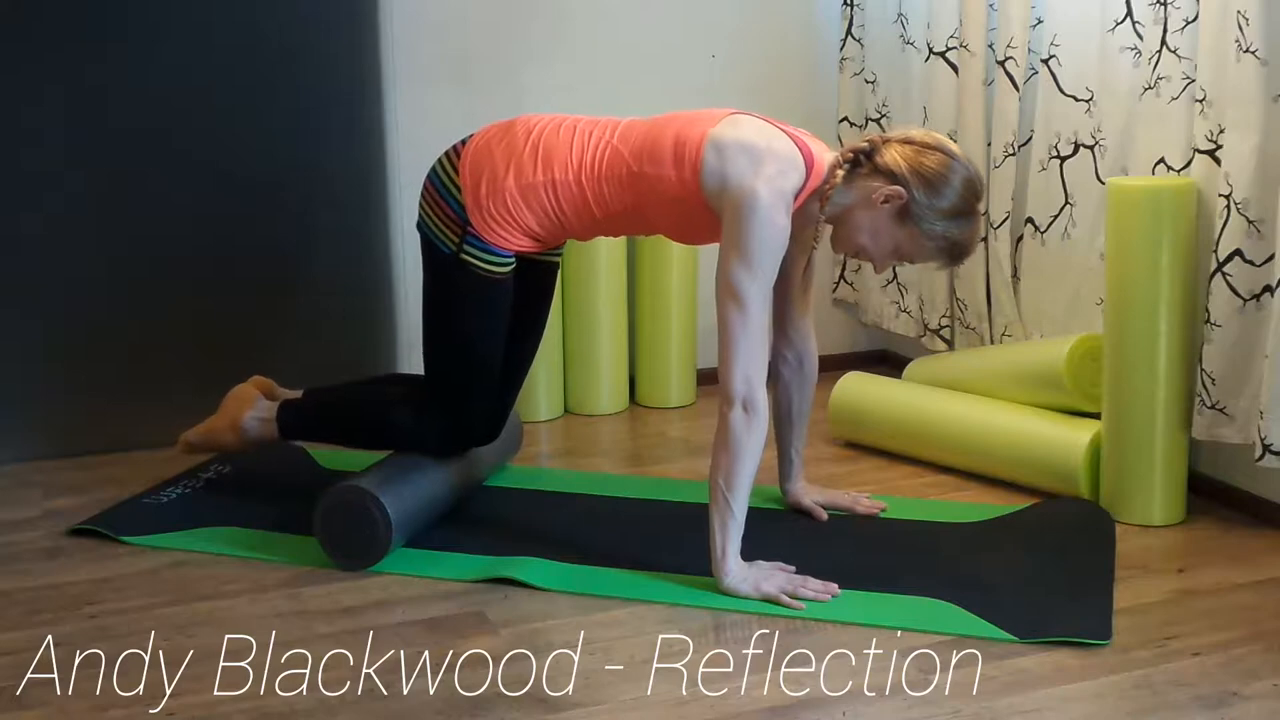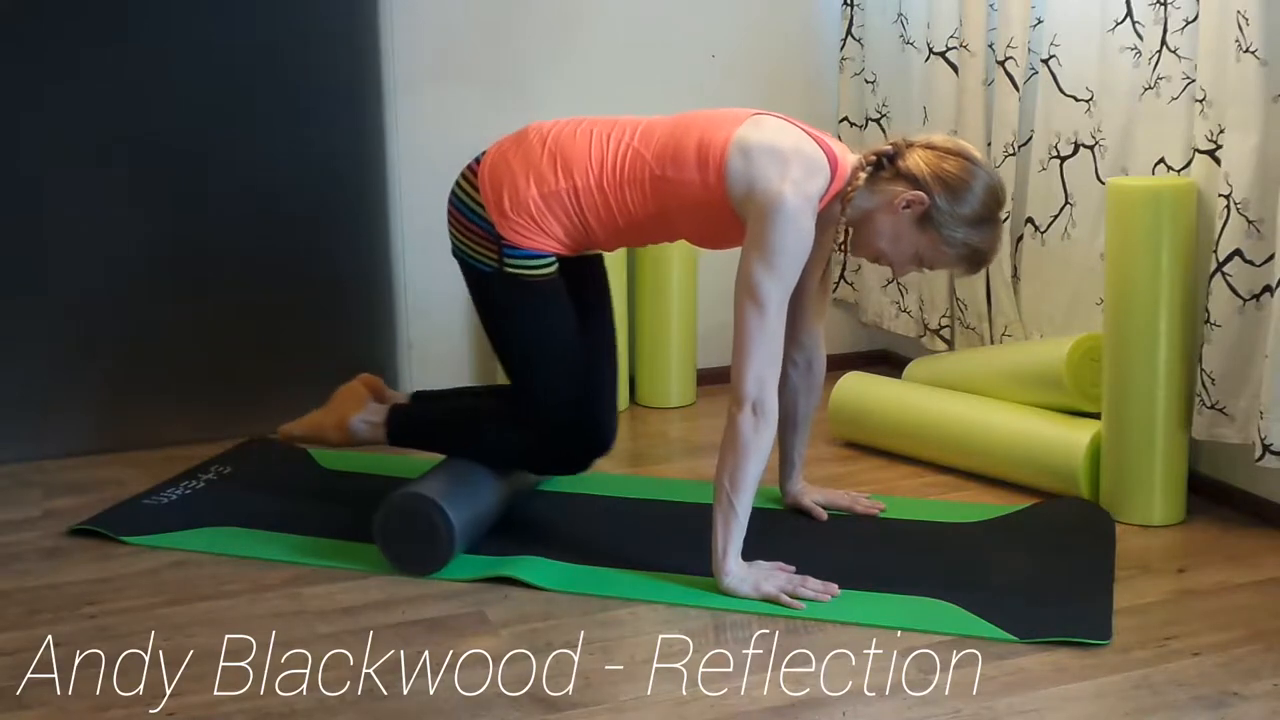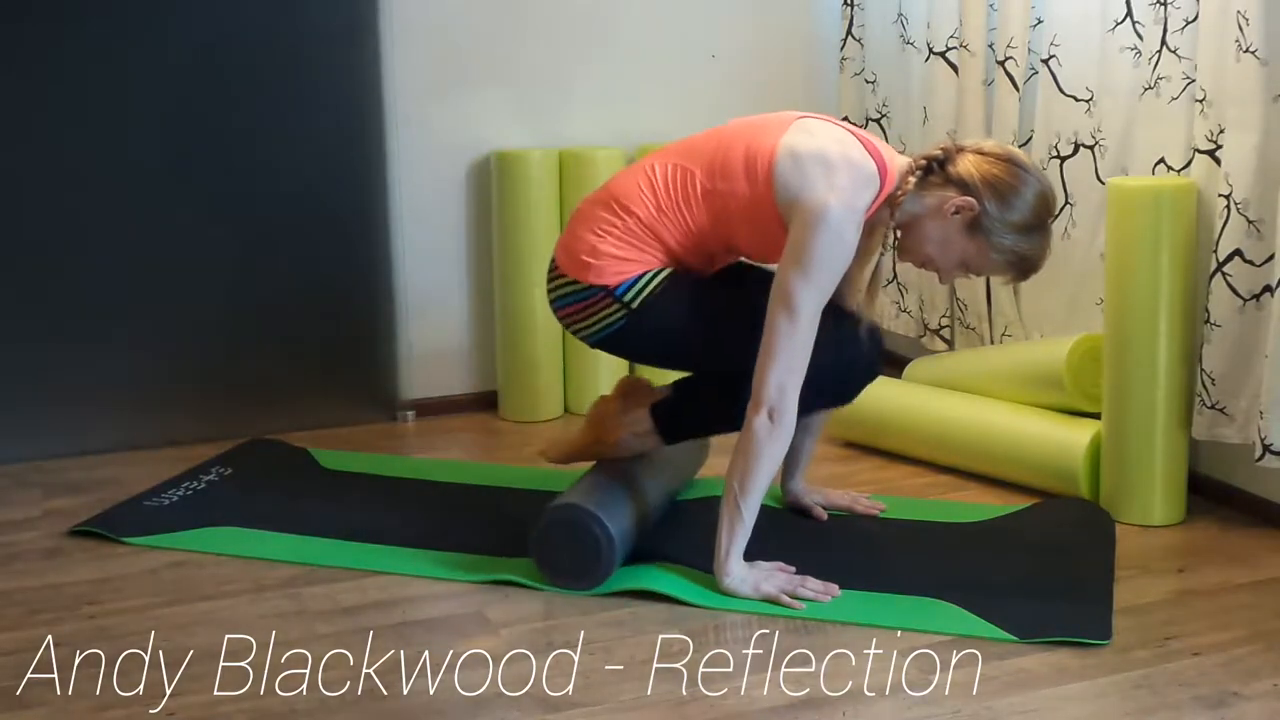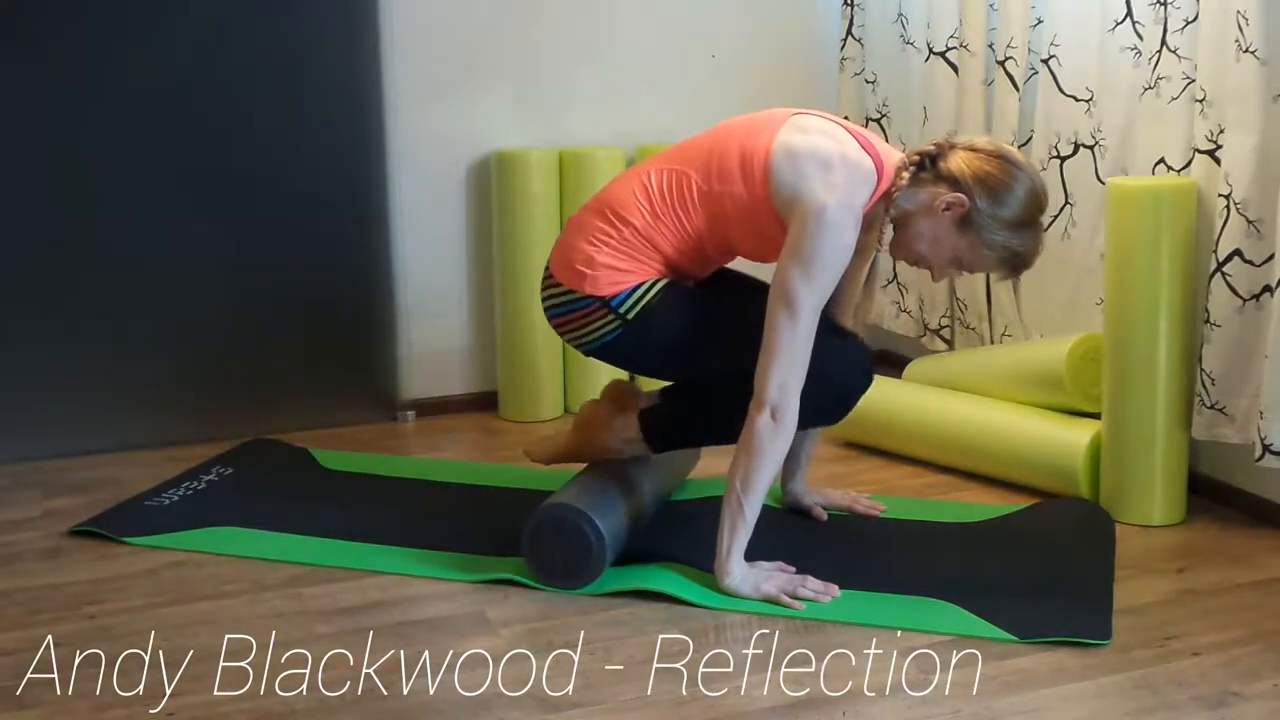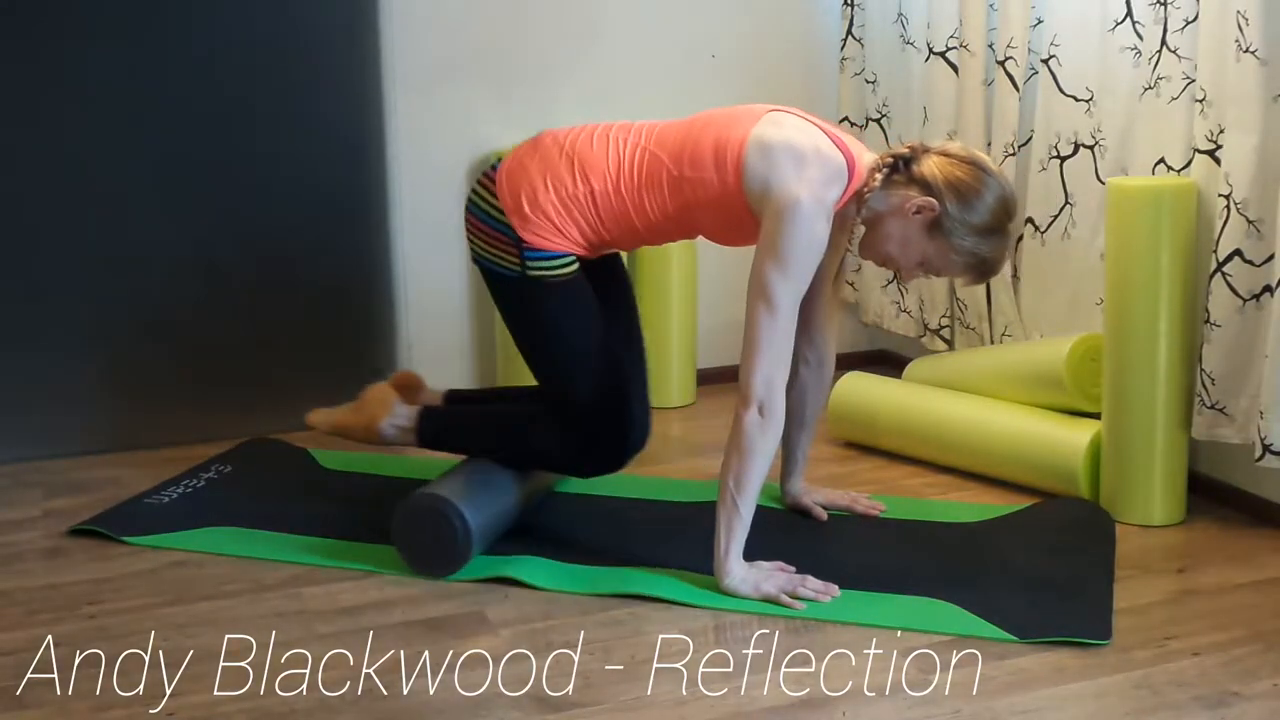
dt=1s
person 1, frame 1
left shoulder: (812, 185)
right shoulder: (768, 191)
left elbow: (793, 345)
right elbow: (741, 393)
left wrist: (794, 481)
right wrist: (728, 565)
left hip: (524, 202)
right hip: (482, 197)
left knee: (479, 418)
right knee: (454, 421)
left ankle: (280, 400)
right ankle: (260, 417)
person 1, frame 2
left shoulder: (832, 187)
right shoulder: (792, 196)
left elbow: (804, 349)
right elbow: (753, 396)
left wrist: (793, 481)
right wrist: (728, 564)
left hip: (555, 210)
right hip: (507, 210)
left knee: (586, 428)
right knee: (566, 441)
left ankle: (391, 405)
right ankle: (369, 420)
person 1, frame 3
left shoulder: (881, 181)
right shoulder: (838, 201)
left elbow: (810, 363)
right elbow: (773, 398)
left wrist: (794, 481)
right wrist: (731, 565)
left hip: (656, 257)
right hip: (605, 275)
left knee: (847, 352)
right knee: (849, 356)
left ankle: (650, 410)
right ankle: (637, 422)
person 1, frame 4
left shoulder: (878, 179)
right shoulder: (837, 199)
left elbow: (831, 334)
right elbow: (775, 397)
left wrist: (795, 482)
right wrist: (731, 565)
left hip: (653, 267)
right hip: (601, 285)
left knee: (831, 359)
right knee: (836, 375)
left ankle: (640, 414)
right ankle: (623, 430)
person 1, frame 5
left shoulder: (850, 186)
right shoulder: (810, 197)
left elbow: (814, 348)
right elbow: (761, 395)
left wrist: (793, 481)
right wrist: (731, 565)
left hip: (567, 205)
right hip: (526, 214)
left knee: (616, 423)
right knee: (600, 440)
left ankle: (424, 402)
right ankle: (396, 421)
